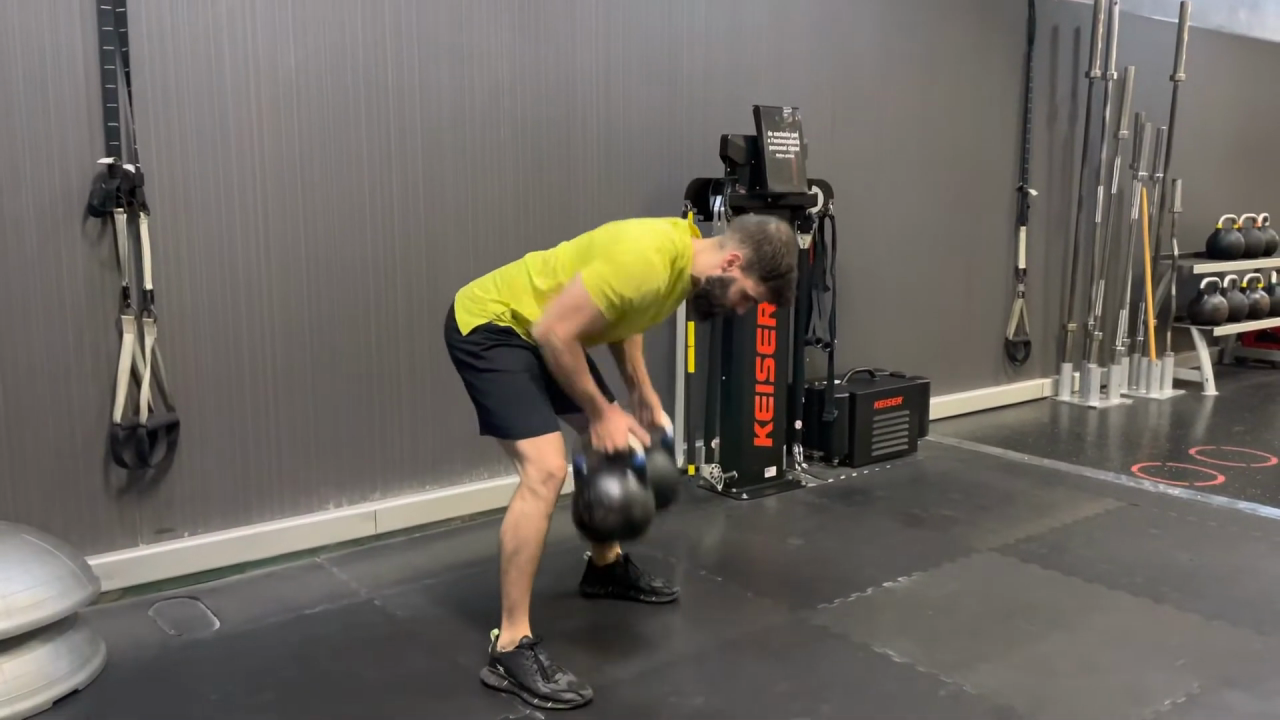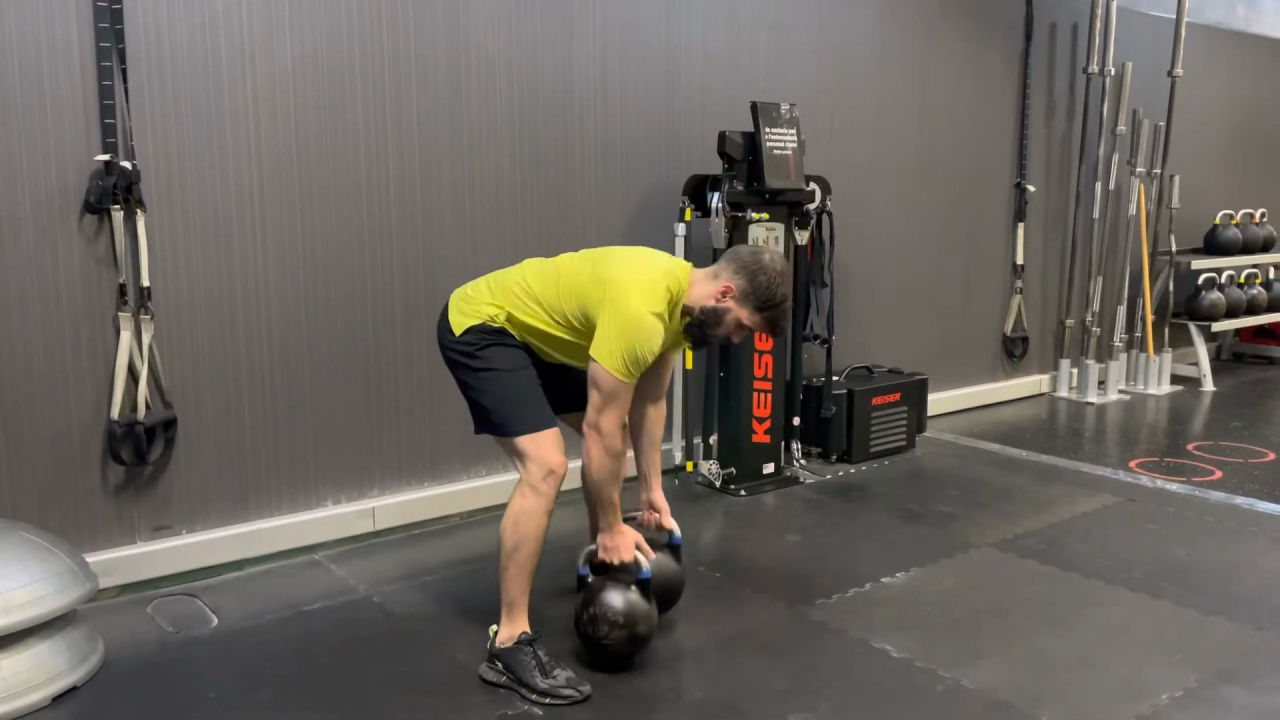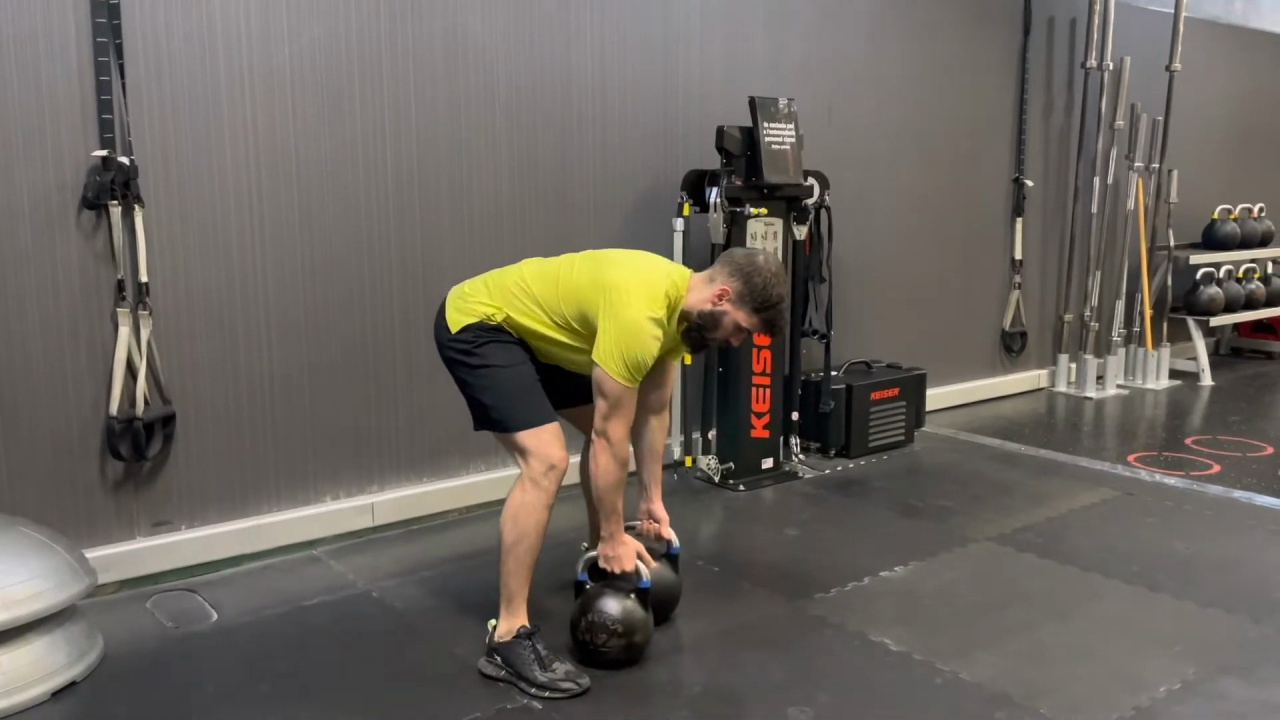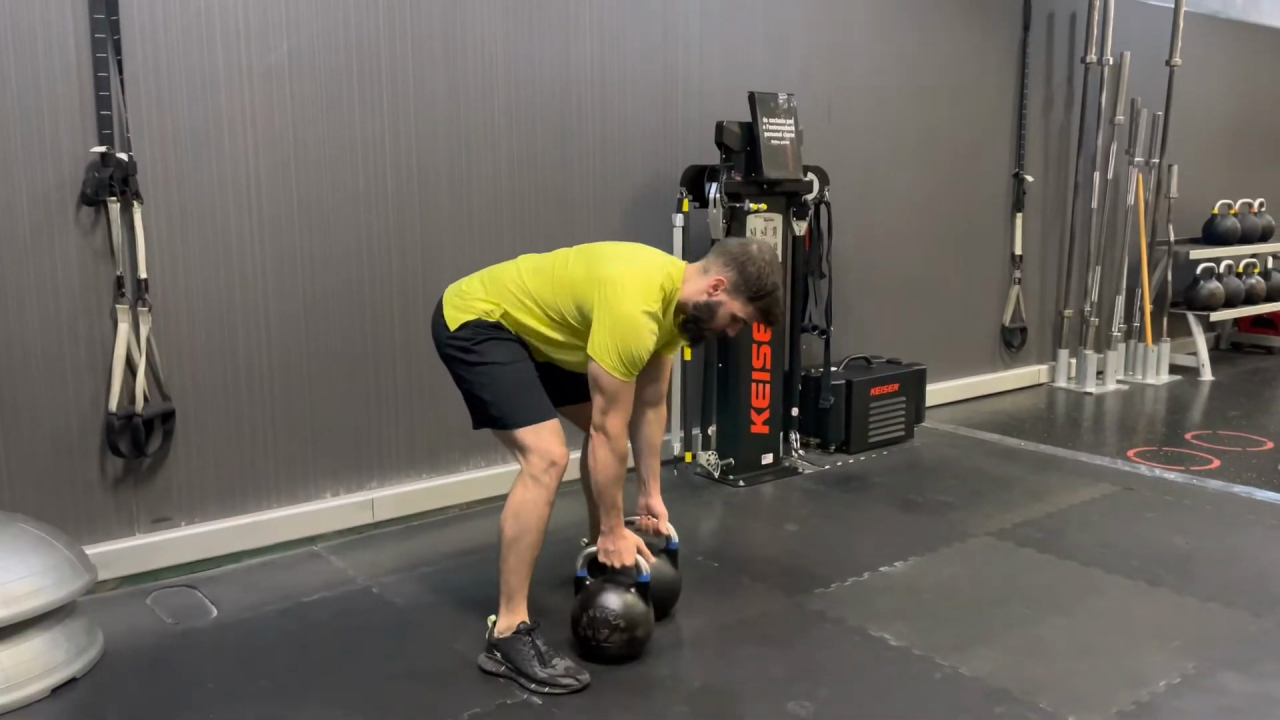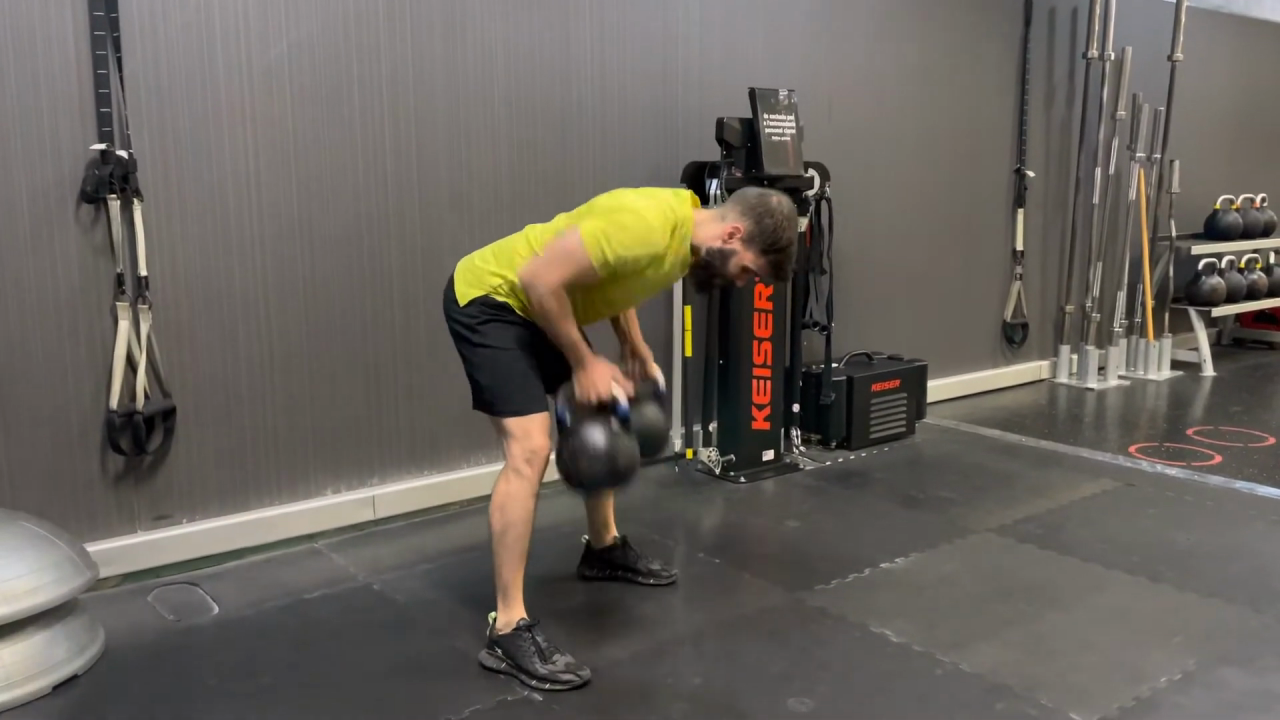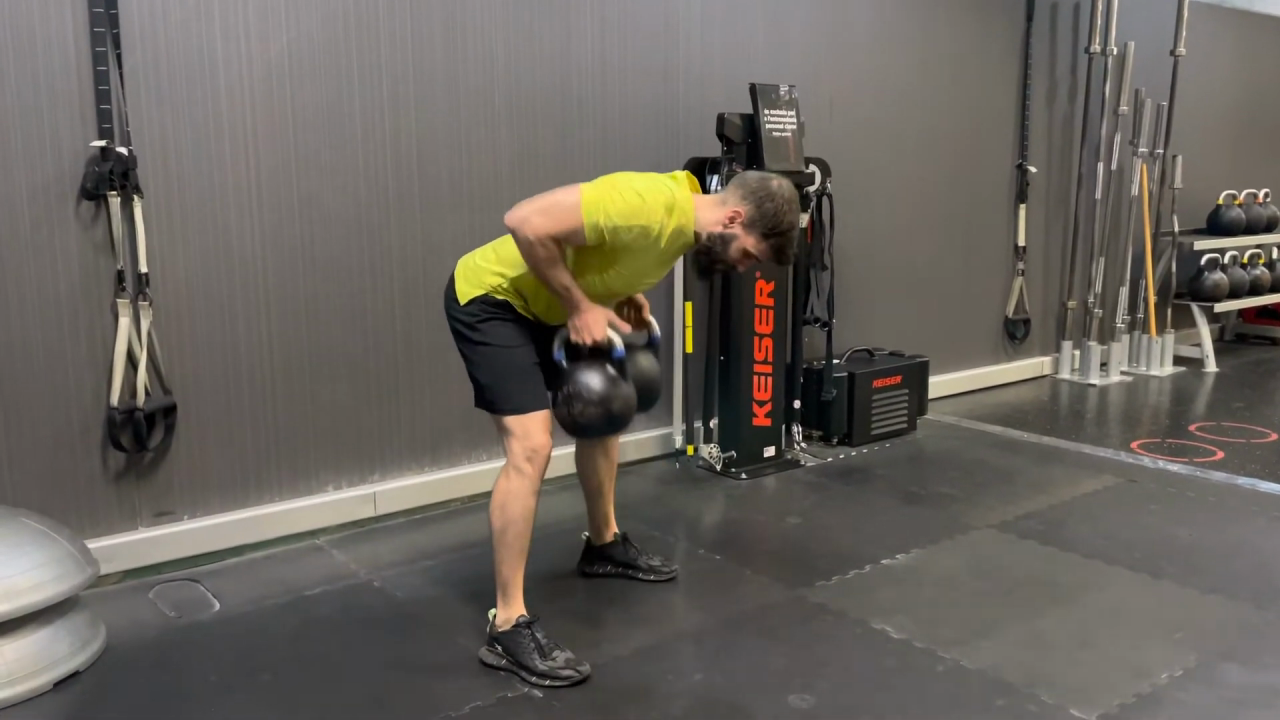
dt=0.3s
person 1, frame 1
left shoulder: (687, 256)
right shoulder: (646, 262)
left elbow: (624, 325)
right elbow: (549, 327)
left wrist: (645, 396)
right wrist: (602, 413)
left hip: (537, 327)
right hip: (488, 324)
left knee: (614, 434)
right knee: (546, 469)
left ankle: (606, 563)
right ankle: (511, 648)
person 1, frame 2
left shoulder: (682, 295)
right shoulder: (639, 311)
left elbow: (650, 399)
right elbow: (596, 427)
left wrist: (652, 488)
right wrist: (611, 528)
left hip: (530, 328)
right hip: (480, 325)
left knee: (616, 434)
right knee: (546, 466)
left ankle: (606, 565)
right ankle: (509, 644)
person 1, frame 3
left shoulder: (680, 303)
right shoulder: (639, 316)
left elbow: (653, 411)
right elbow: (609, 438)
left wrist: (652, 499)
right wrist: (613, 537)
left hip: (529, 325)
right hip: (476, 323)
left knee: (608, 422)
right knee: (547, 461)
left ankle: (599, 561)
right ankle: (508, 639)
person 1, frame 4
left shoulder: (675, 296)
right shoulder: (634, 309)
left elbow: (650, 405)
right elbow: (609, 432)
left wrist: (651, 493)
right wrist: (613, 530)
left hip: (525, 322)
right hip: (474, 320)
left knee: (605, 420)
right knee: (547, 457)
left ankle: (600, 556)
right ankle: (508, 634)
person 1, frame 5
left shoulder: (684, 230)
right shoulder: (649, 225)
right elbow: (538, 279)
left wrist: (637, 354)
right wrist: (584, 365)
left hip: (534, 304)
right hip: (489, 298)
right knee: (530, 449)
left ankle: (603, 547)
right ankle: (508, 629)
person 1, frame 6
left shoulder: (686, 213)
right shoulder: (645, 207)
right elbow: (526, 222)
left wrist: (628, 299)
right wrist: (577, 306)
left hip: (542, 304)
right hip: (490, 296)
right knee: (531, 447)
left ankle: (603, 543)
right ankle: (508, 625)
